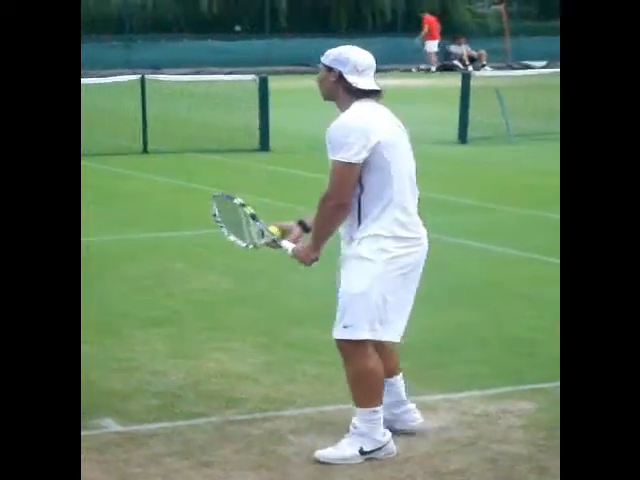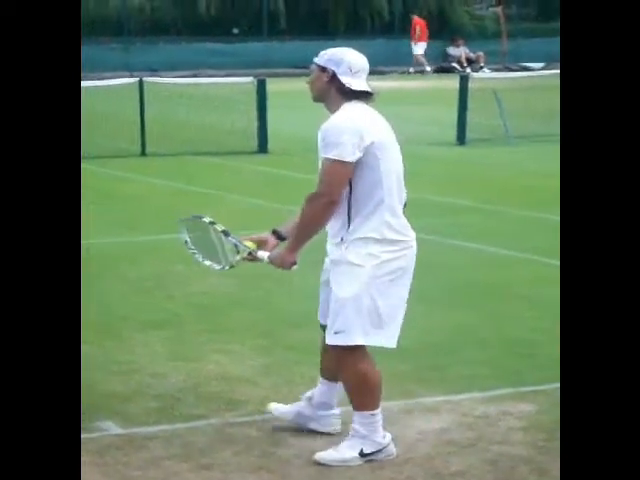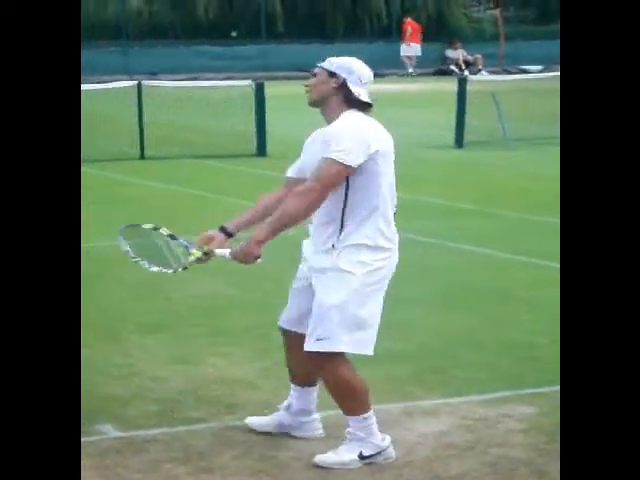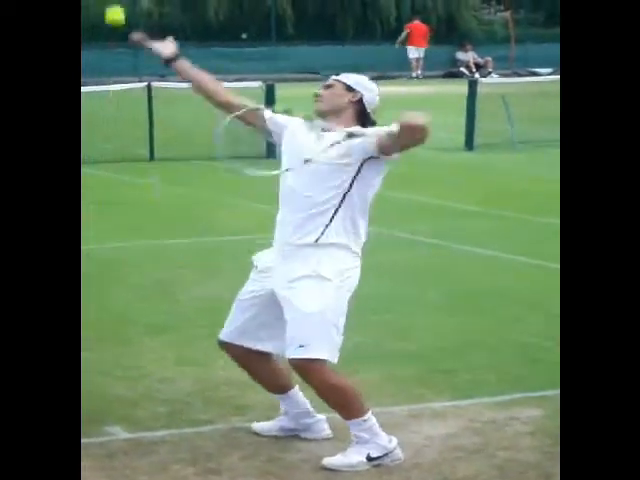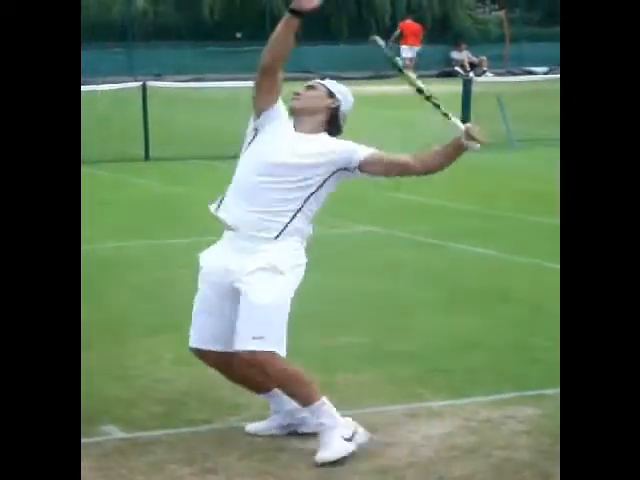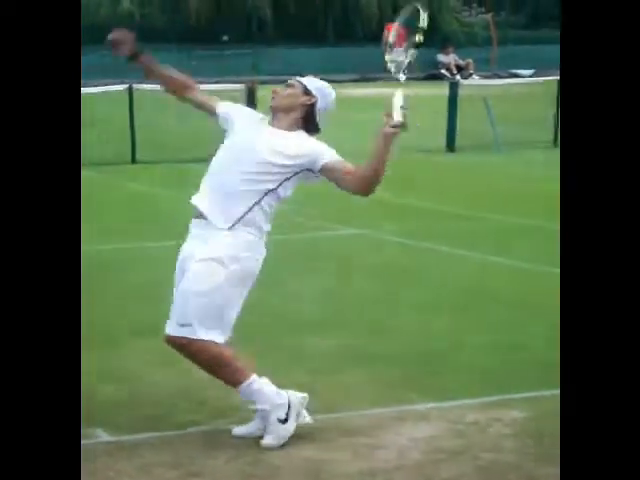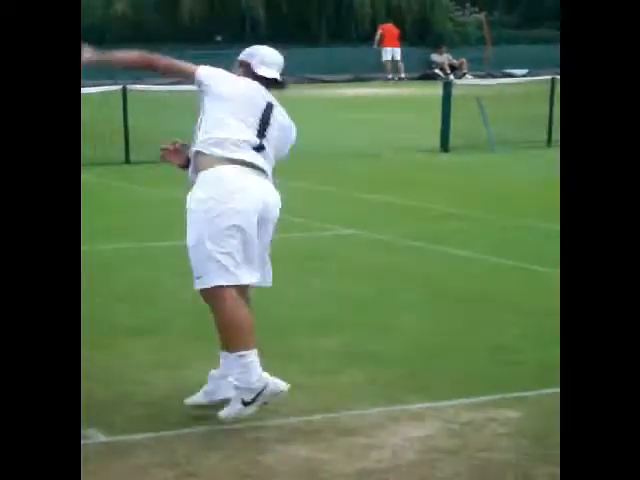
dt=0.3s
person 1, frame 1
left shoulder: (350, 125)
right shoulder: (374, 116)
left elbow: (338, 200)
left wrist: (314, 245)
right wrist: (304, 226)
left hip: (382, 246)
right hip: (382, 241)
left knee: (354, 338)
right knee: (368, 333)
left ankle: (372, 435)
right ankle: (397, 410)
person 1, frame 2
left shoulder: (343, 124)
right shoulder: (356, 120)
left elbow: (325, 199)
right elbow: (328, 199)
left wrist: (291, 248)
right wrist: (279, 235)
left hip: (371, 251)
right hip: (357, 246)
left knee: (349, 344)
right knee: (335, 333)
left ankle: (371, 438)
right ankle: (320, 408)
person 1, frame 3
left shoulder: (358, 132)
right shoulder: (320, 139)
left elbow: (314, 194)
right elbow: (281, 193)
left wrist: (260, 238)
right wrist: (226, 230)
left hip: (359, 258)
right hip: (324, 253)
left knee: (329, 351)
right knee: (296, 332)
left ankle: (368, 440)
right ankle: (300, 413)
person 1, frame 4
left shoulder: (369, 141)
right shoulder: (296, 131)
left elbow: (404, 136)
right elbow: (231, 102)
left wrist: (410, 129)
right wrist: (174, 59)
left hip: (323, 266)
right hip: (281, 260)
left knee: (310, 361)
right knee: (238, 343)
left ankle: (376, 443)
right ankle: (301, 417)
person 1, frame 5
left shoulder: (338, 151)
right shoulder: (271, 122)
left elbow: (412, 165)
right elbow: (269, 67)
left wrist: (452, 146)
left hip: (272, 259)
right hip: (227, 251)
left knee: (259, 355)
right knee: (208, 349)
left ankle: (339, 427)
right ankle: (290, 412)
person 1, frame 6
left shoulder: (309, 149)
right shoulder: (245, 119)
left elbow: (361, 185)
right elbow: (189, 91)
left wrist: (384, 141)
right wrist: (139, 57)
left hip: (229, 249)
right hip: (203, 242)
left knee: (187, 339)
right knee: (204, 339)
left ankle: (277, 402)
right ankle: (275, 406)
person 1, frame 7
left shoulder: (228, 82)
right shoulder: (284, 123)
left elbow: (159, 62)
left wrist: (98, 56)
right wrist: (193, 159)
left hip: (225, 195)
right hip: (264, 195)
left knee: (223, 290)
right knee: (233, 290)
left ankle: (251, 382)
right ankle: (226, 381)
